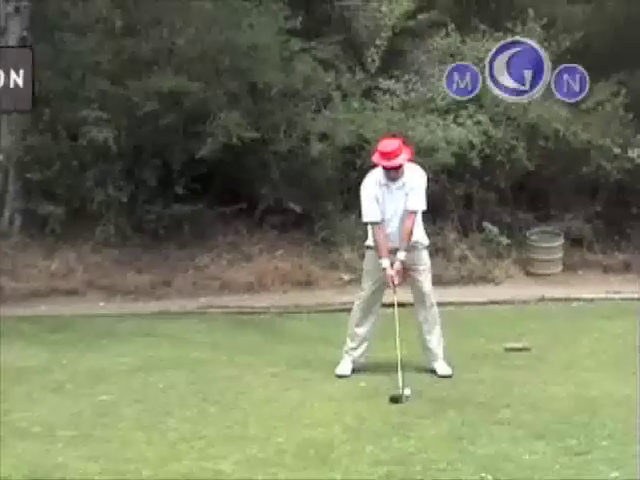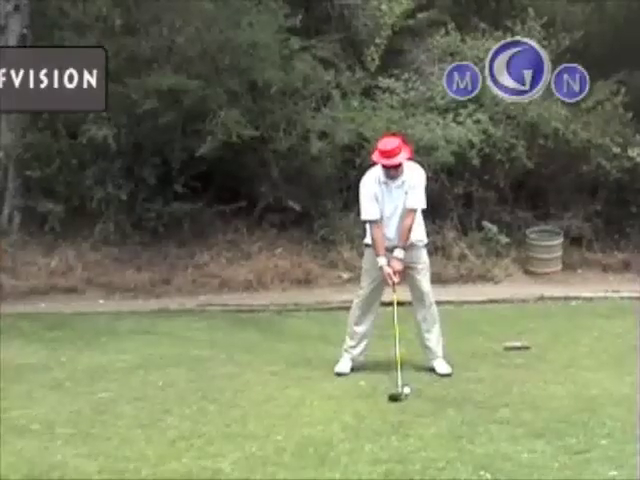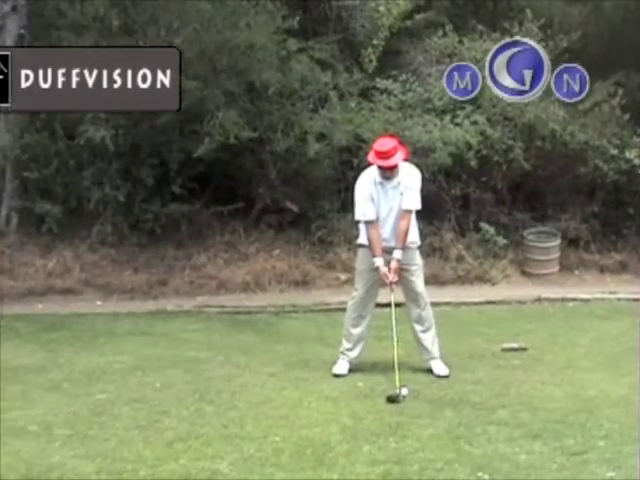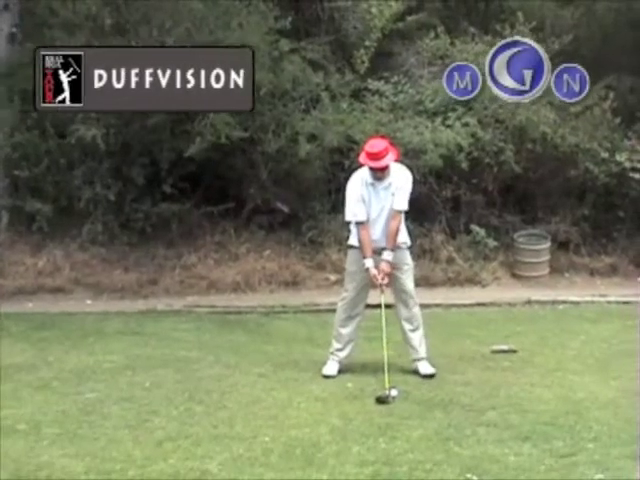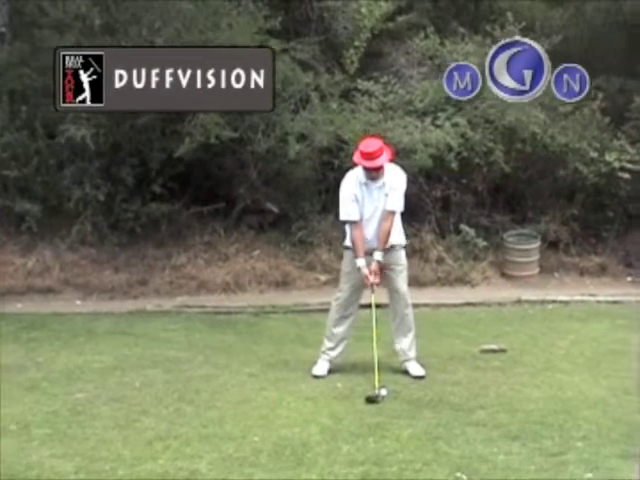
dt=0.3s
person 1, frame 1
left shoulder: (417, 175)
right shoulder: (370, 183)
left elbow: (410, 218)
right elbow: (376, 226)
left wrist: (401, 257)
right wrist: (385, 263)
left hip: (413, 247)
right hip: (379, 248)
left knee: (426, 299)
right knee: (366, 300)
left ankle: (437, 358)
right ankle: (350, 356)
person 1, frame 2
left shoulder: (416, 174)
right shoulder: (369, 181)
left elbow: (409, 217)
right elbow: (375, 225)
left wrist: (398, 255)
right wrist: (383, 262)
left hip: (412, 245)
right hip: (378, 246)
left knee: (425, 298)
right knee: (365, 299)
left ankle: (436, 357)
right ankle: (349, 355)
person 1, frame 3
left shoulder: (411, 174)
right shoulder: (365, 182)
left elbow: (405, 217)
right elbow: (371, 225)
left wrist: (397, 256)
right wrist: (379, 262)
left hip: (406, 247)
right hip: (372, 247)
left knee: (419, 300)
right knee: (360, 301)
left ankle: (433, 357)
right ankle: (346, 356)
person 1, frame 4
left shoulder: (402, 175)
right shoulder: (356, 182)
left elbow: (396, 218)
right elbow: (361, 226)
left wrist: (387, 257)
right wrist: (369, 264)
left hip: (396, 247)
right hip: (362, 248)
left knee: (408, 299)
right knee: (349, 301)
left ankle: (420, 357)
right ankle: (336, 357)
person 1, frame 5
left shoulder: (397, 176)
right shoulder: (350, 182)
left elbow: (388, 219)
right elbow: (355, 225)
left wrist: (378, 258)
right wrist: (361, 263)
left hip: (392, 247)
right hip: (358, 248)
left knee: (401, 301)
right knee: (344, 302)
left ankle: (408, 357)
right ankle: (326, 356)
